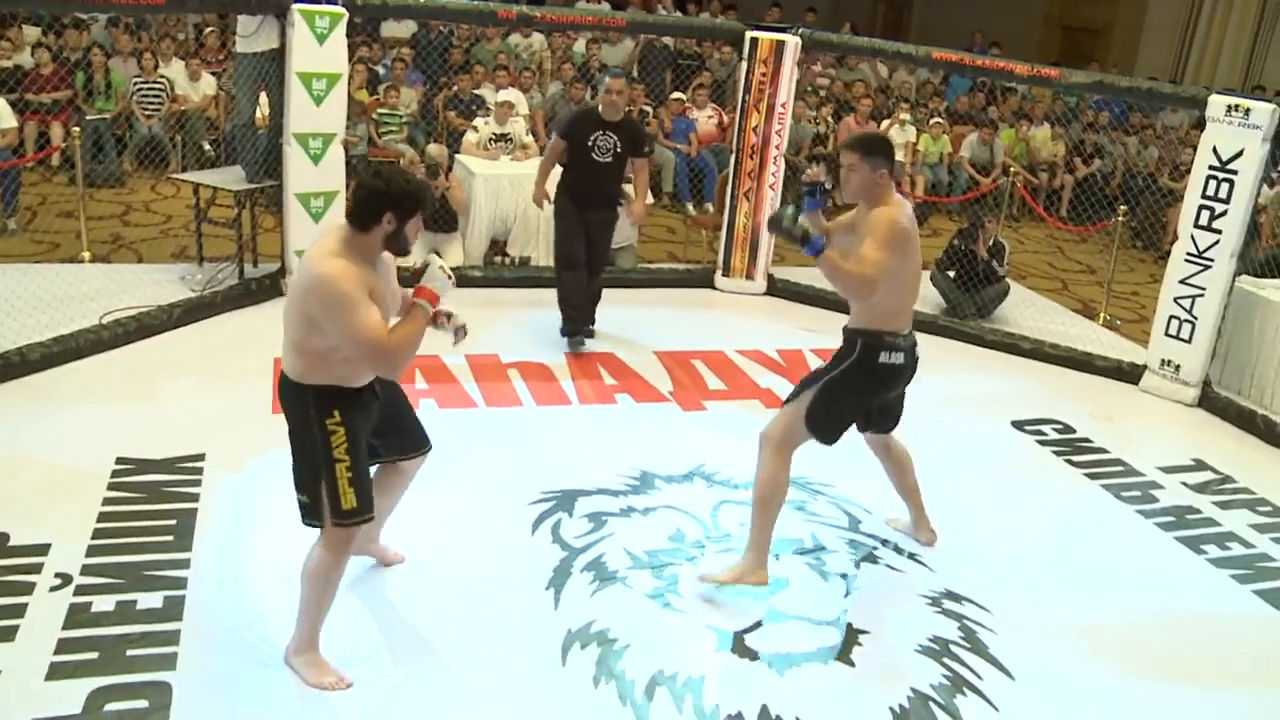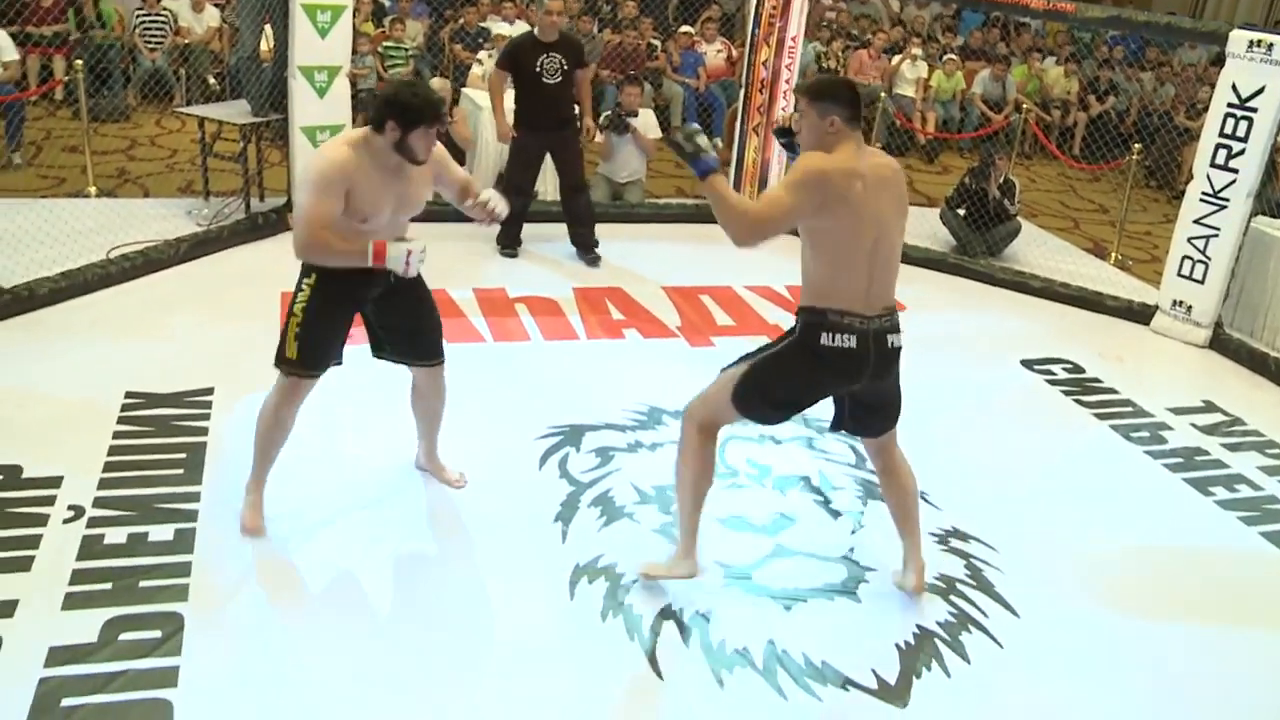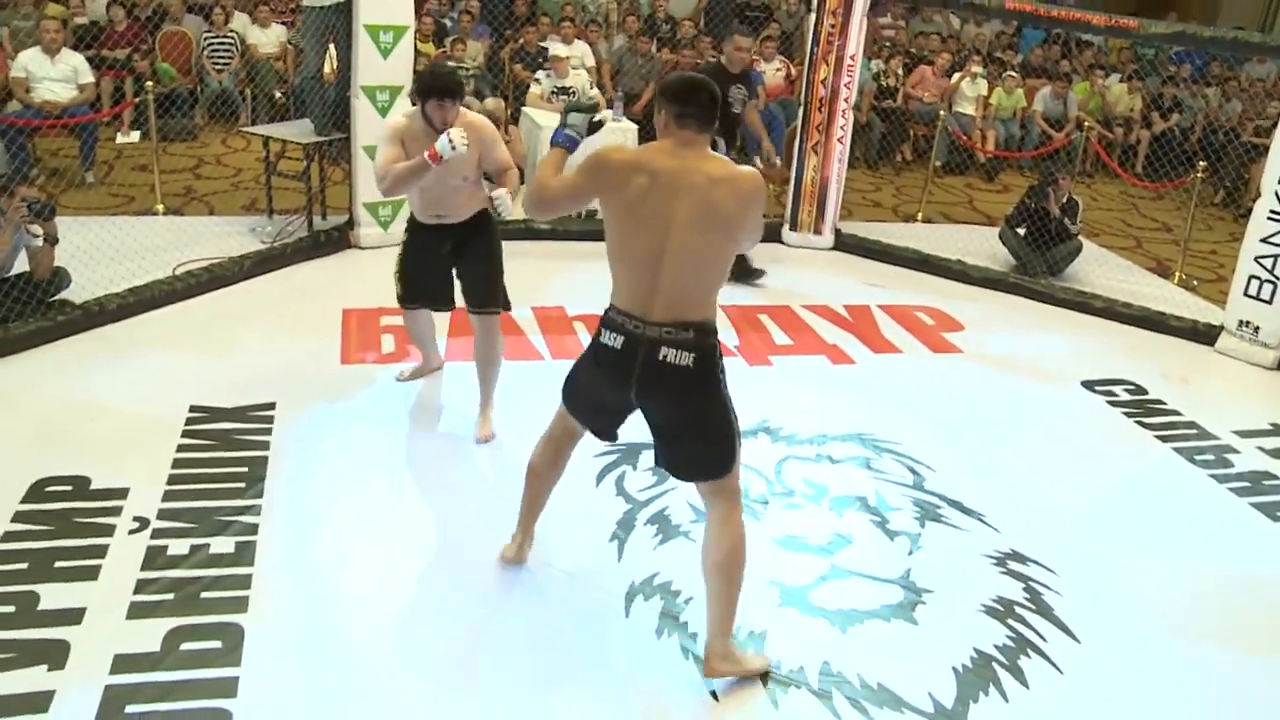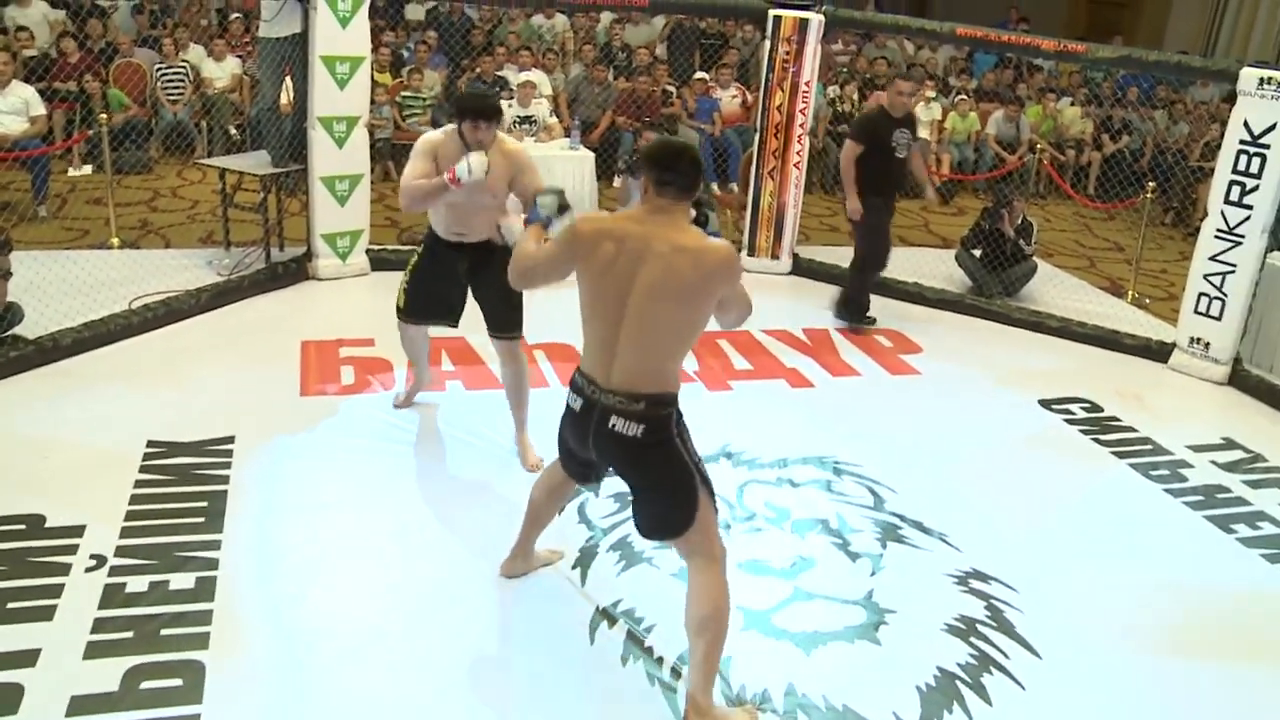
dt=1s
person 1, frame 1
left shoulder: (887, 219)
right shoulder: (889, 208)
left elbow: (862, 288)
right elbow: (829, 237)
left wrist: (815, 242)
right wrist: (813, 203)
left hip: (869, 355)
right hip: (896, 354)
left knee: (776, 440)
right knee: (879, 438)
left ankle: (753, 565)
right ankle: (920, 524)
person 1, frame 2
left shoulder: (817, 171)
right shoulder: (890, 169)
left elbow: (746, 230)
left wrist: (705, 166)
right wrist: (798, 148)
left hip: (820, 341)
right hip: (879, 343)
left knee: (700, 417)
right knee: (883, 449)
left ankle: (684, 554)
right ankle: (913, 570)
person 1, frame 3
left shoulder: (617, 163)
right shoulder: (745, 184)
left elbow: (538, 203)
left wrist: (562, 140)
left hip: (616, 346)
right hip: (688, 359)
left knee: (562, 431)
right knee: (723, 503)
left ankle: (519, 542)
right ankle: (720, 652)
person 1, frame 4
left shoulder: (589, 231)
right shoulder: (715, 257)
left elbow: (520, 274)
right elbow: (735, 318)
left wrist: (538, 221)
left hip: (584, 405)
right hip: (648, 425)
left knee: (564, 473)
right knee: (707, 558)
left ankle: (520, 556)
person 2, frame 1
left shoulder: (369, 243)
right shoulder: (332, 277)
left elbow: (389, 295)
right elbow: (392, 361)
left wrist: (436, 313)
right wrist: (429, 297)
left hip: (363, 382)
right hip: (322, 401)
left knee: (411, 454)
right knee: (339, 529)
left ankle: (370, 539)
right ankle: (303, 646)
person 2, frame 2
left shoulder: (428, 155)
right shoulder: (335, 162)
left elbow: (463, 189)
right elbow: (306, 243)
left wrist: (485, 201)
right wrist: (380, 252)
left hip: (393, 272)
right hip: (332, 275)
left knee: (431, 368)
right knee: (293, 381)
left ankle: (429, 455)
right ankle: (255, 486)
person 2, frame 3
left shoulder: (479, 128)
right shoulder: (398, 130)
left elbow: (508, 170)
right elbow: (387, 185)
left wrist: (505, 192)
right wrist: (433, 154)
left hip: (474, 228)
right hip: (424, 228)
left knee: (487, 317)
right knee: (413, 306)
left ankle: (486, 410)
right ankle: (430, 359)
person 2, frame 4
left shoulder: (512, 154)
right shoulder: (431, 144)
left elbow: (538, 202)
right elbow: (408, 198)
right wrist: (454, 178)
left hip: (491, 251)
right hip: (440, 247)
left knee: (510, 344)
right knee: (410, 321)
left ankle: (521, 435)
right ankle: (419, 380)
person 3, frame 1
left shoulder: (634, 131)
right shoulder: (580, 119)
left elbow: (640, 168)
right elbow: (554, 149)
left wrist: (639, 201)
right wrist: (540, 184)
left hip: (604, 208)
right hip: (570, 202)
left knee: (595, 266)
right knee: (569, 262)
left ankle: (585, 319)
right ankle: (572, 327)
person 3, frame 2
left shoulder: (573, 45)
right shoulder: (518, 46)
left elbow: (582, 80)
right elbow: (497, 81)
left wrist: (587, 115)
right wrist: (501, 120)
left hip: (565, 127)
right hip: (528, 129)
left knee: (576, 185)
right knee: (518, 185)
left ankle: (585, 244)
right ankle: (508, 239)
person 3, frame 3
left shoulder: (746, 76)
right shoulder: (710, 74)
left elbow: (749, 108)
left wrist: (764, 140)
left hip: (724, 149)
right ankle: (738, 266)
person 3, frame 4
left shoulder: (909, 119)
right shoulder: (871, 120)
left elbow: (913, 153)
right elbow: (847, 156)
left wrist: (928, 186)
right wrist: (852, 197)
left hip: (886, 198)
right hip: (866, 198)
left knee: (868, 253)
right knee: (876, 254)
left ankle: (853, 307)
right ankle: (849, 307)
